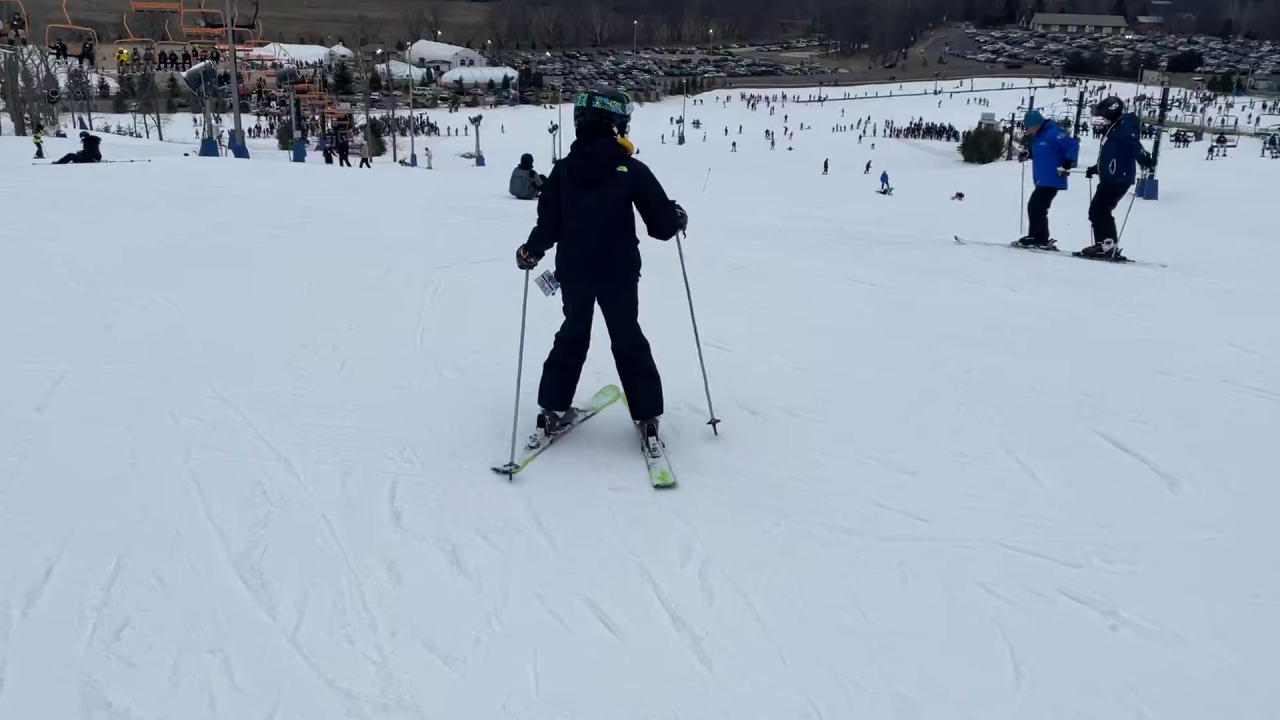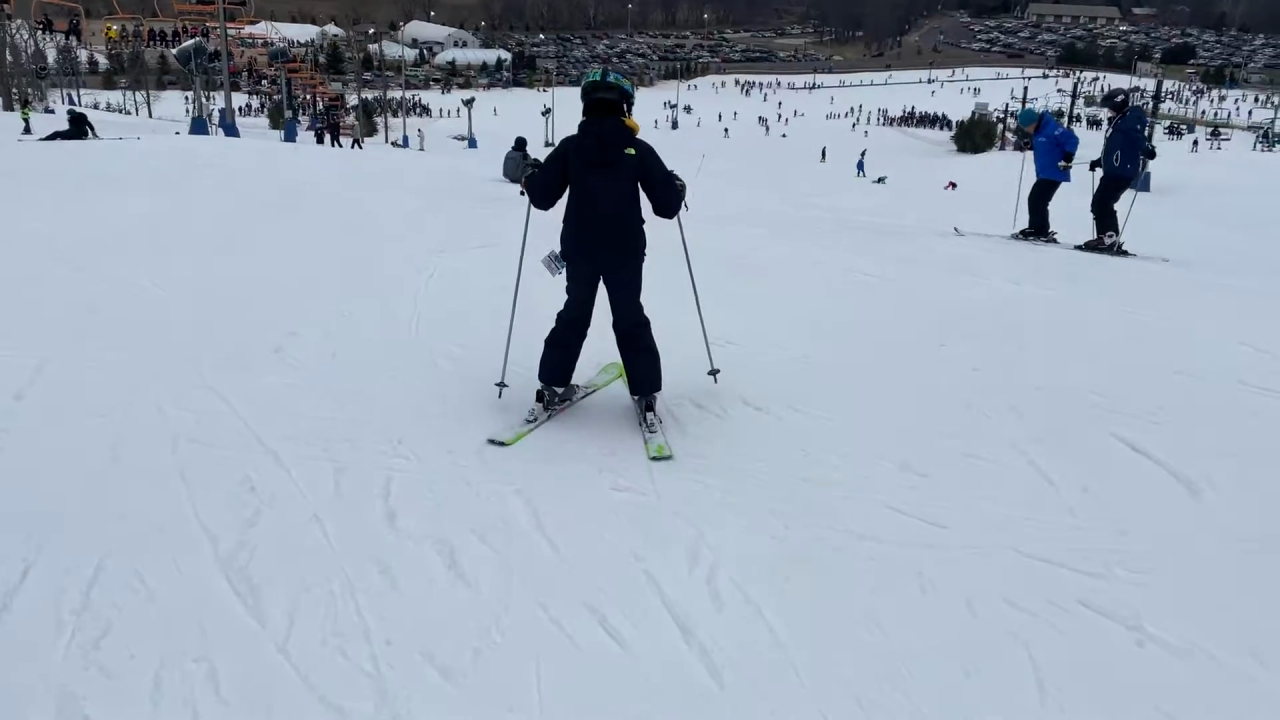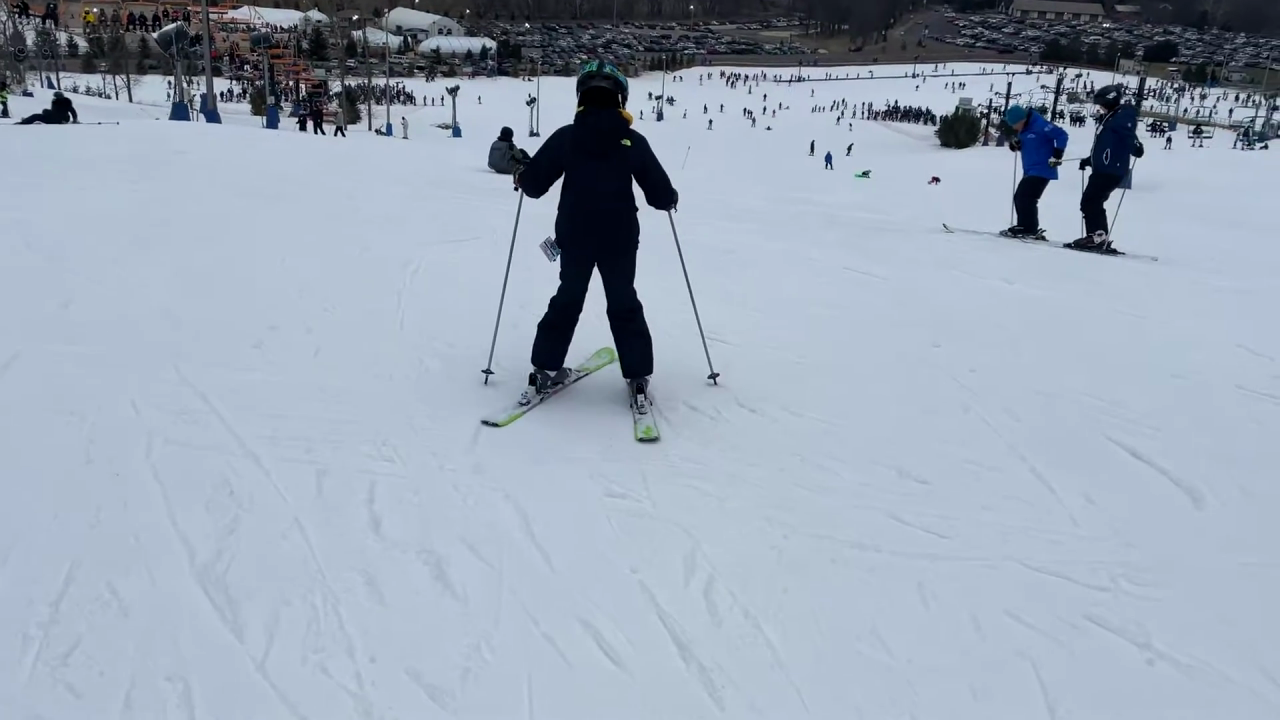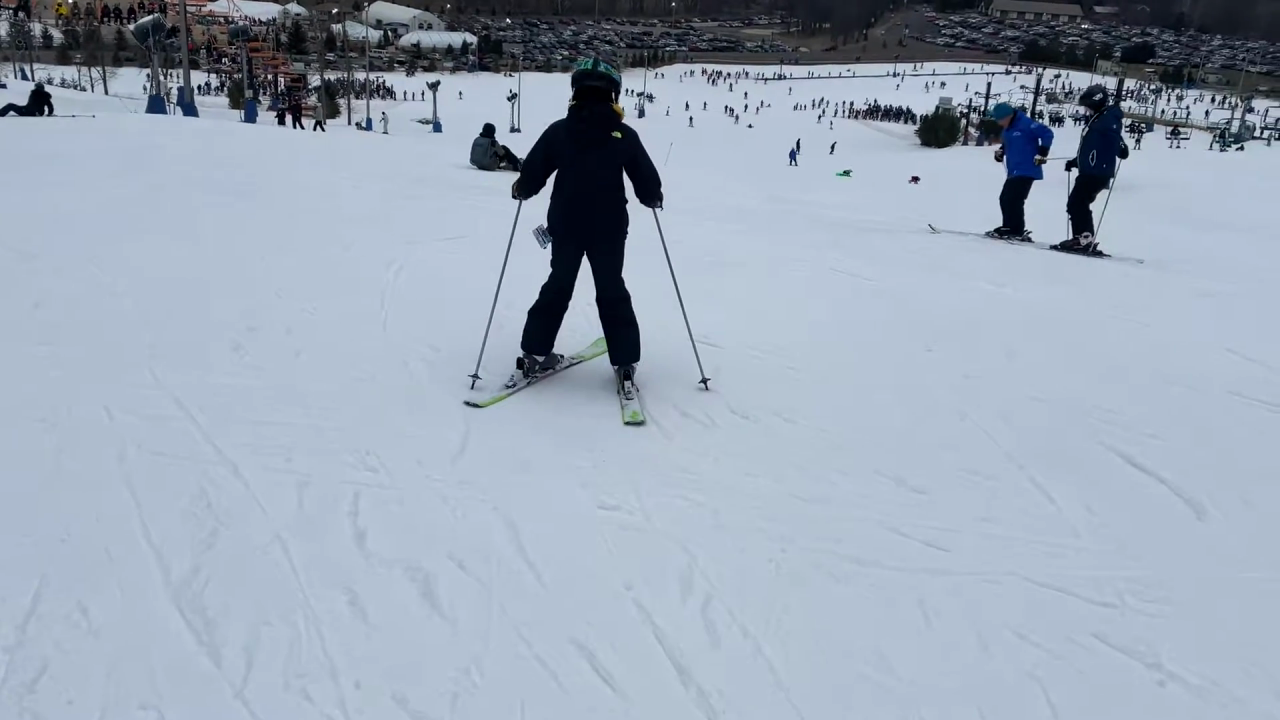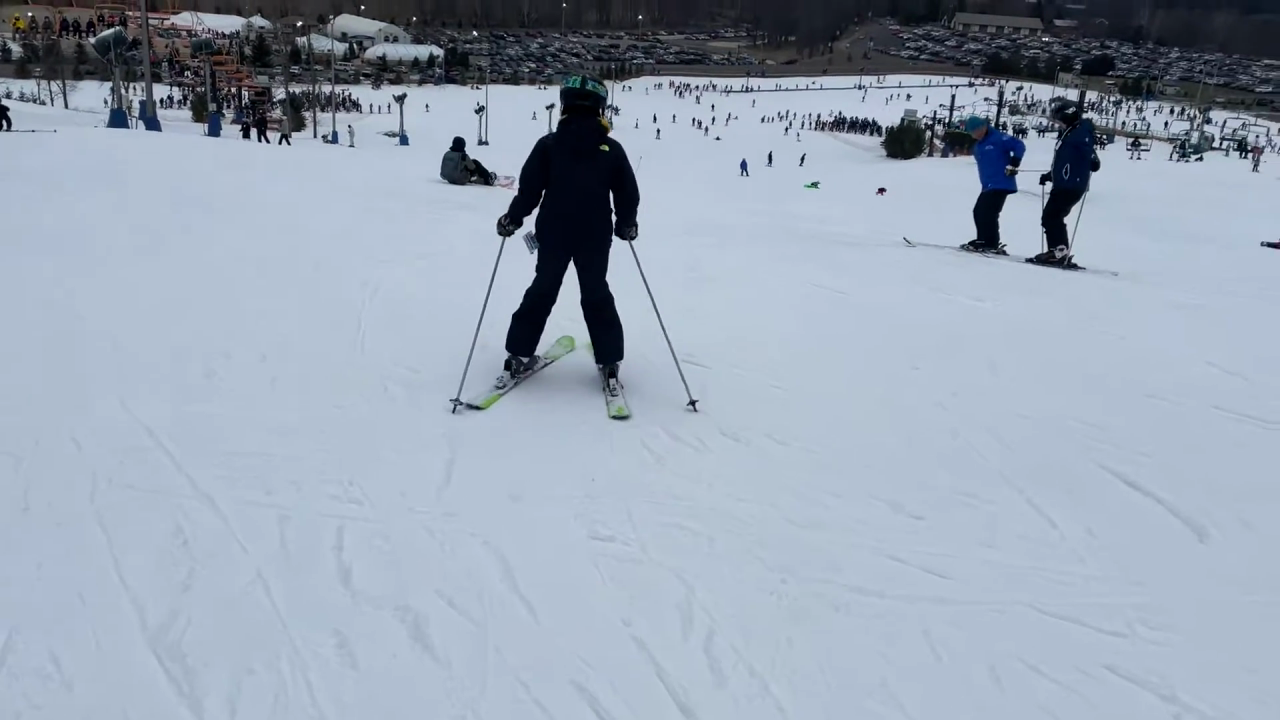
dt=0.4s
person 1, frame 1
left shoulder: (564, 168)
right shoulder: (632, 169)
left elbow: (549, 225)
right elbow: (661, 224)
left wrist: (530, 250)
right wrist: (677, 218)
left hip: (574, 271)
right hip: (619, 272)
left knee: (572, 335)
right knee: (628, 340)
left ankle: (553, 410)
right ankle: (647, 417)
person 1, frame 2
left shoulder: (570, 147)
right shoulder: (639, 150)
left elbow: (543, 197)
right elbow: (666, 205)
left wrist: (530, 180)
right wrist: (677, 190)
left hip: (579, 250)
right hip: (624, 252)
left knee: (574, 314)
right knee: (630, 319)
left ankle: (553, 385)
right ankle: (645, 393)
person 1, frame 3
left shoulder: (565, 137)
right shoulder: (632, 141)
left elbow: (534, 183)
right elbow: (659, 192)
left wrist: (521, 178)
right wrist: (669, 199)
left hip: (574, 237)
right hip: (619, 239)
left knee: (567, 300)
right knee: (624, 305)
left ankle: (546, 369)
right ankle: (638, 377)
person 1, frame 4
left shoulder: (559, 131)
right shoulder: (624, 135)
left elbow: (533, 174)
right elbow: (647, 182)
left wrist: (522, 190)
right wrist: (653, 198)
left hip: (566, 226)
right hip: (609, 229)
left knee: (557, 287)
right knee: (612, 293)
left ankle: (535, 354)
right ankle: (625, 364)
person 1, frame 5
left shoulder: (548, 144)
right shoulder: (611, 149)
left elbow: (530, 190)
right elbow: (627, 195)
left wrist: (512, 218)
right wrist: (626, 225)
left hip: (553, 234)
right hip: (595, 237)
left knee: (541, 292)
right knee: (597, 297)
left ankle: (518, 357)
right ankle: (609, 365)
